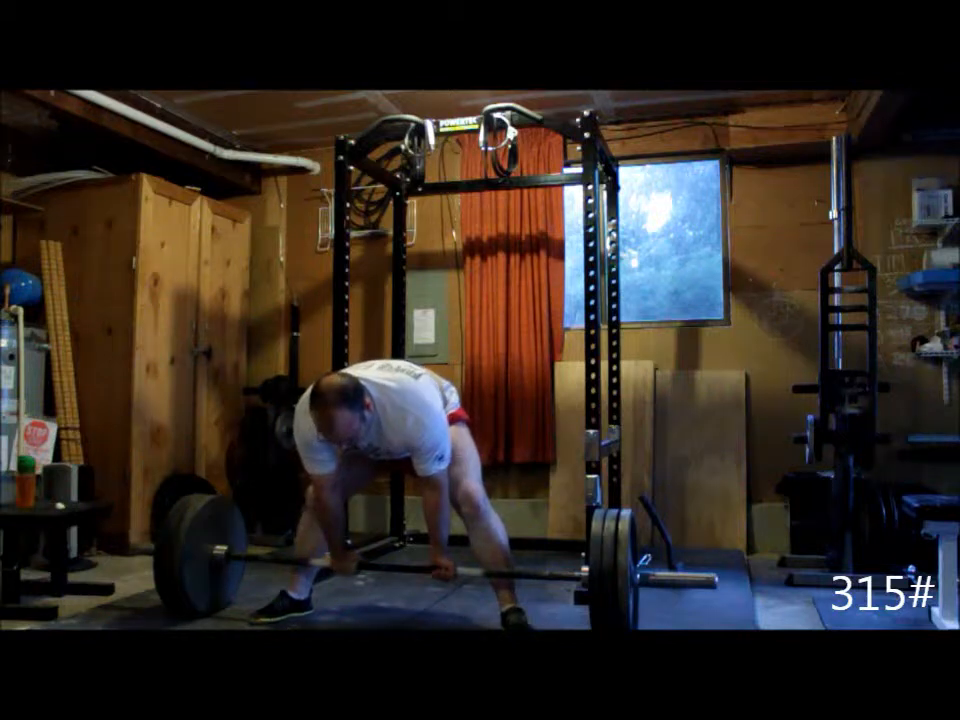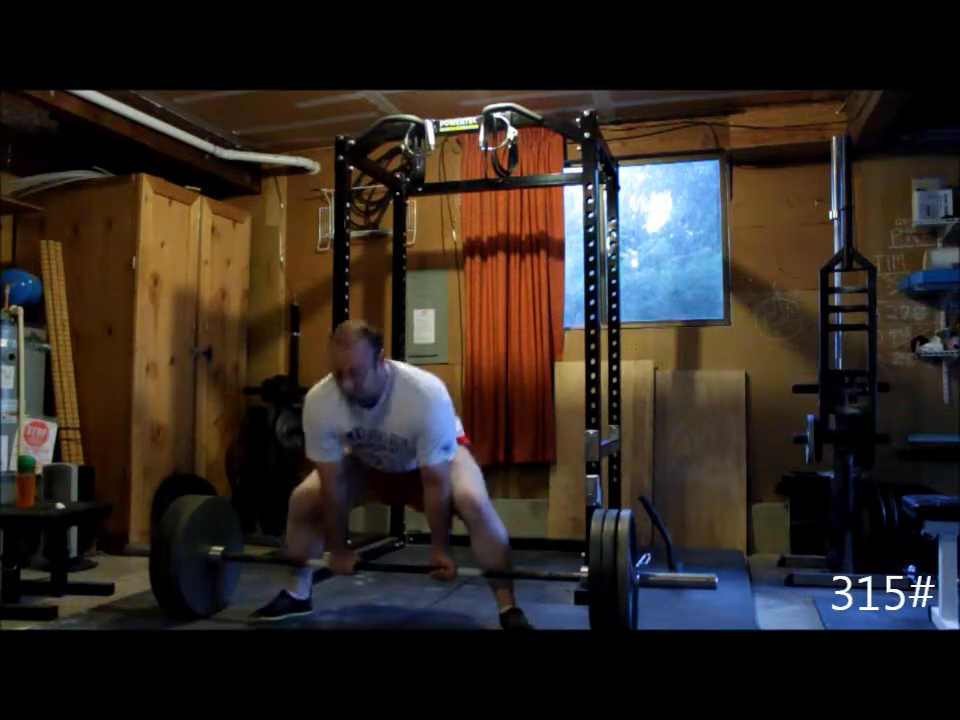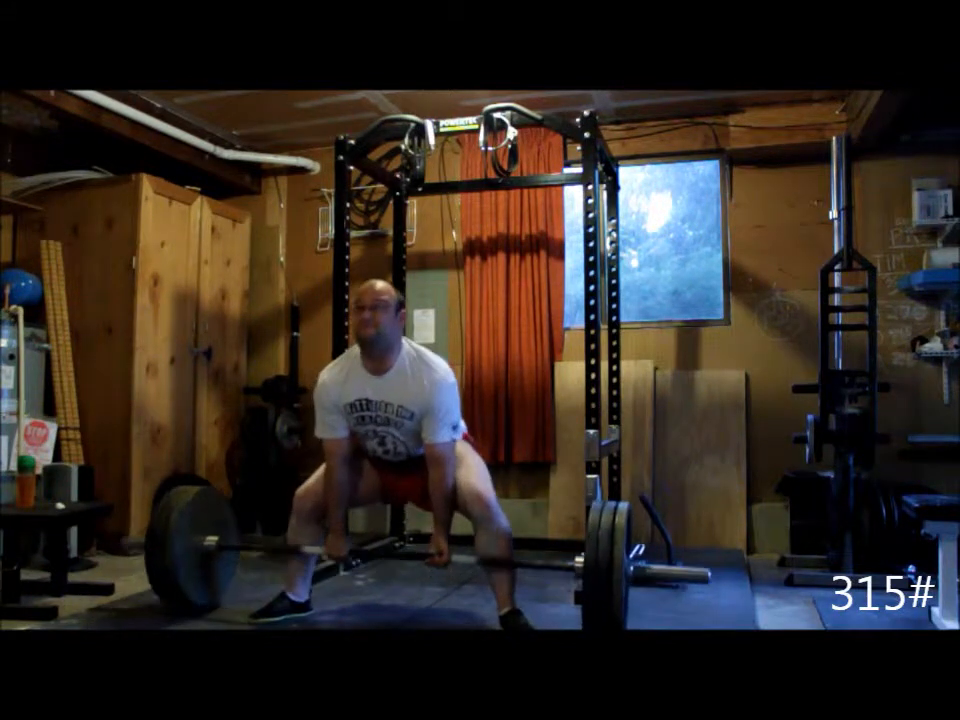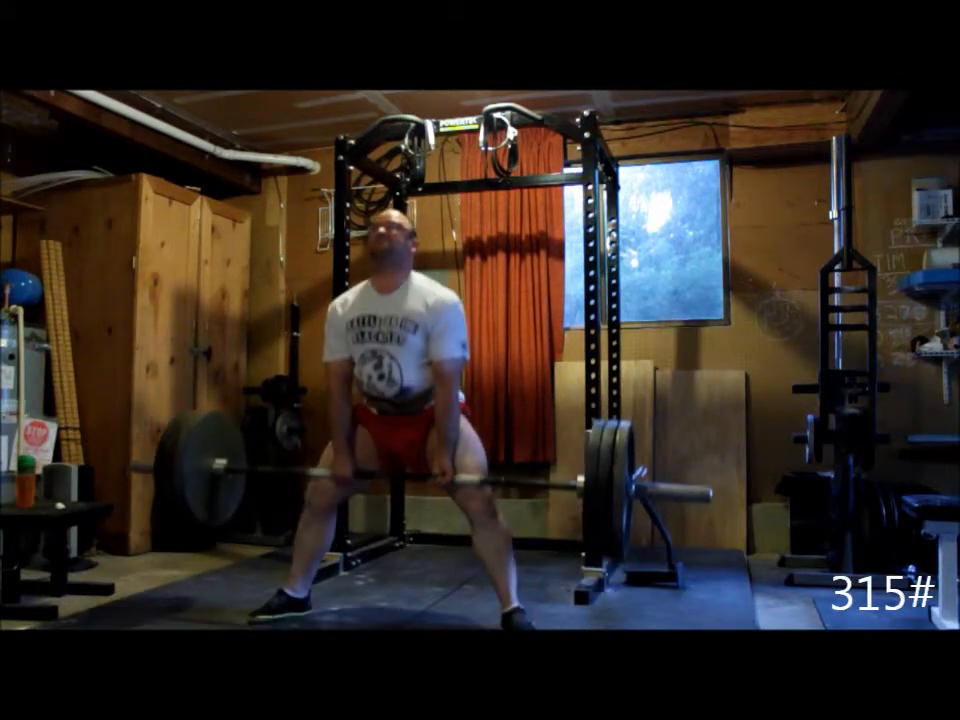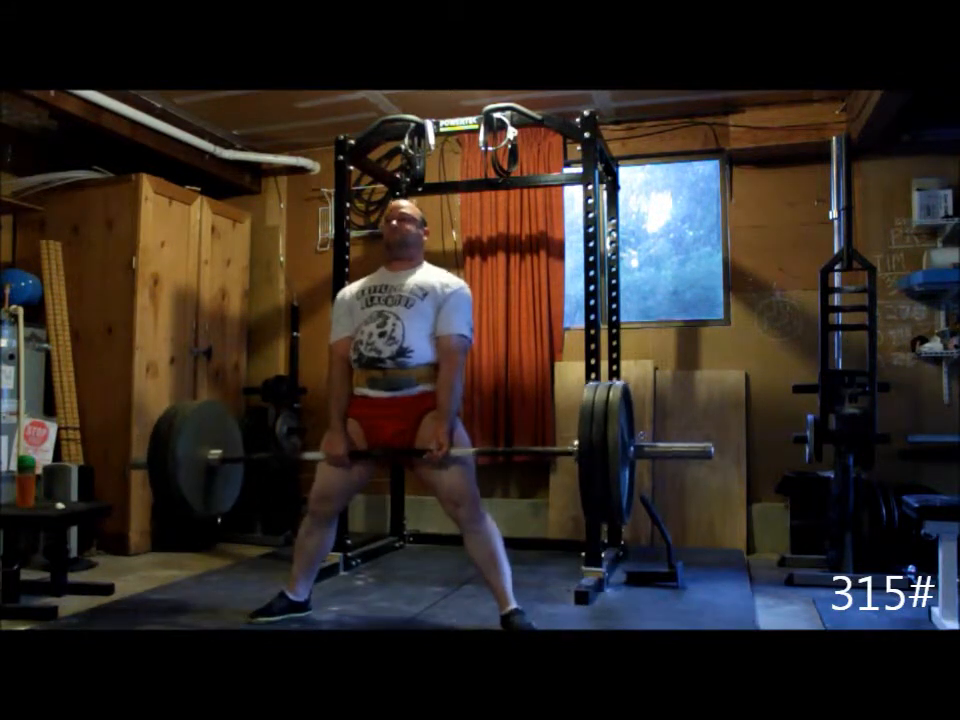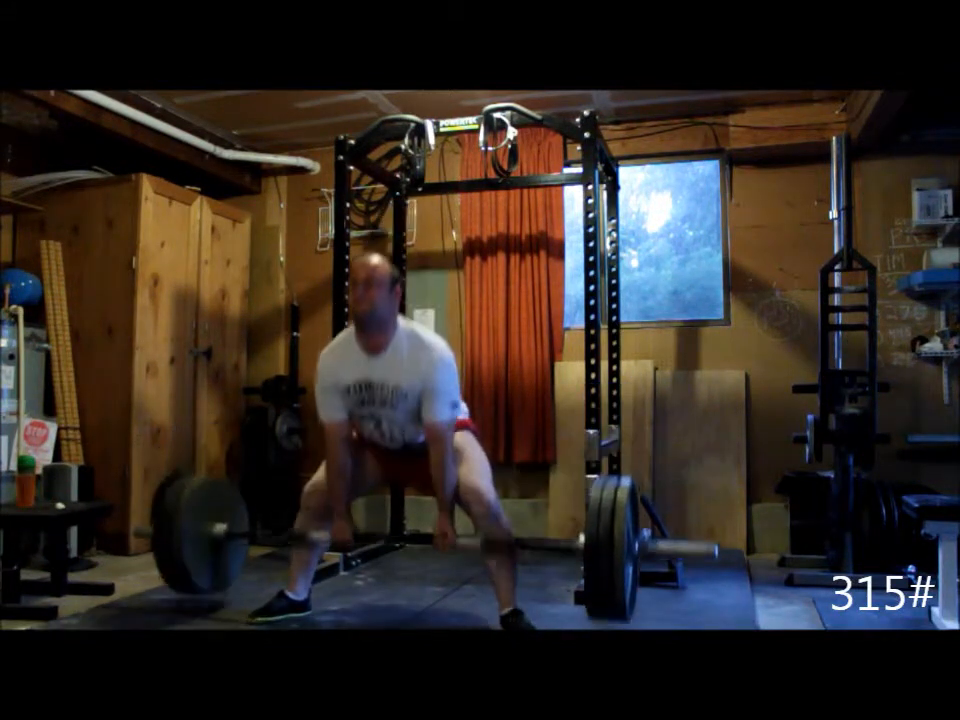
dt=0.7s
person 1, frame 1
left shoulder: (421, 413)
right shoulder: (307, 418)
left elbow: (435, 487)
right elbow: (327, 491)
left wrist: (439, 552)
right wrist: (338, 552)
left hip: (440, 411)
left knee: (471, 499)
right knee: (316, 498)
left ankle: (510, 607)
right ankle: (297, 594)
person 1, frame 2
left shoulder: (427, 396)
right shoulder: (318, 402)
left elbow: (435, 482)
right elbow: (333, 482)
left wrist: (440, 549)
right wrist: (338, 548)
left hip: (438, 451)
right hip: (370, 465)
left knee: (474, 503)
right knee: (302, 502)
left ankle: (509, 609)
right ankle: (297, 594)
person 1, frame 3
left shoulder: (434, 377)
right shoulder: (332, 380)
left elbow: (439, 463)
right elbow: (338, 460)
left wrist: (440, 533)
right wrist: (336, 530)
left hip: (441, 450)
right hip: (375, 456)
left knee: (482, 503)
right knee: (305, 501)
left ankle: (508, 611)
right ankle: (296, 597)
person 1, frame 4
left shoulder: (439, 302)
right shoulder: (343, 308)
left elbow: (447, 383)
right elbow: (339, 385)
left wrist: (445, 453)
right wrist: (341, 453)
left hip: (432, 414)
right hip: (374, 417)
left knee: (479, 501)
right knee: (319, 495)
left ankle: (512, 609)
right ankle: (294, 594)
person 1, frame 5
left shoulder: (448, 287)
right shoulder: (352, 294)
left elbow: (452, 358)
right elbow: (339, 362)
left wrist: (444, 426)
right wrist: (336, 429)
left hip: (423, 406)
right hip: (364, 408)
left knee: (467, 508)
right knee: (321, 504)
left ankle: (510, 610)
right ankle: (295, 596)
person 1, frame 6
left shoulder: (430, 354)
right shoulder: (332, 359)
left elbow: (439, 440)
right elbow: (338, 441)
left wrist: (444, 514)
right wrist: (340, 514)
left hip: (442, 436)
right hip: (375, 445)
left knee: (483, 502)
right knee: (315, 497)
left ankle: (510, 613)
right ankle: (295, 596)
